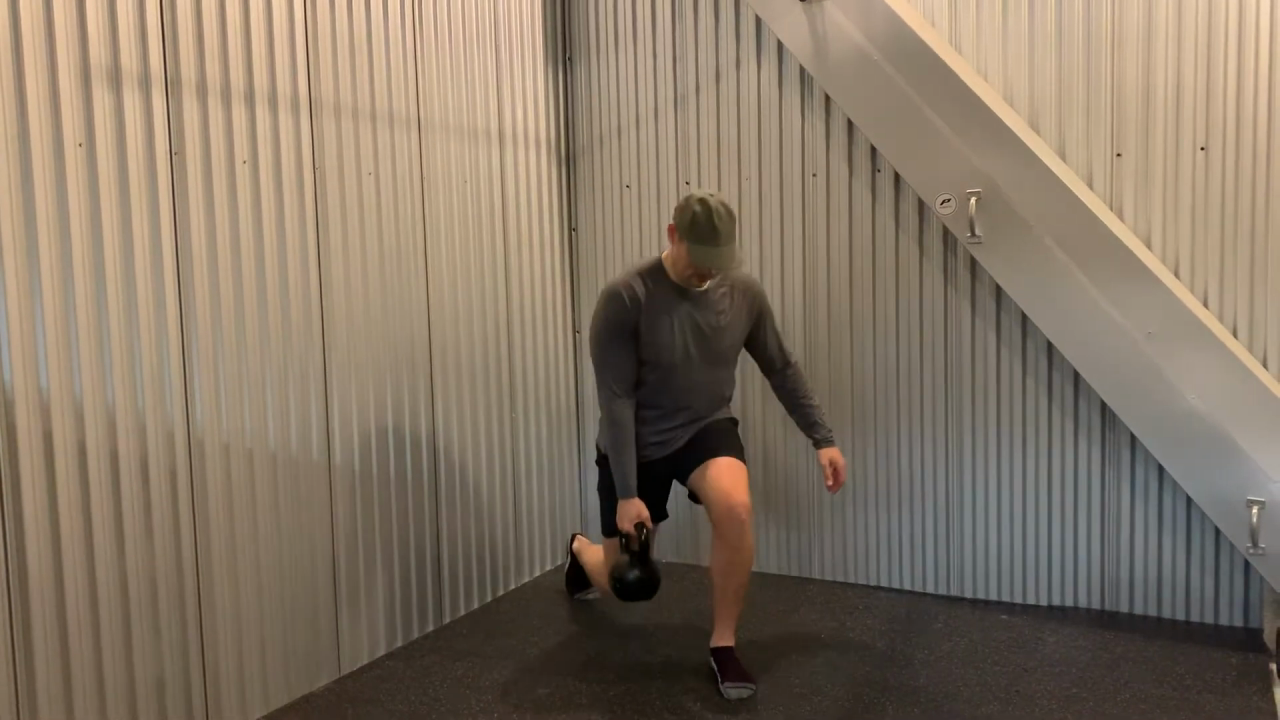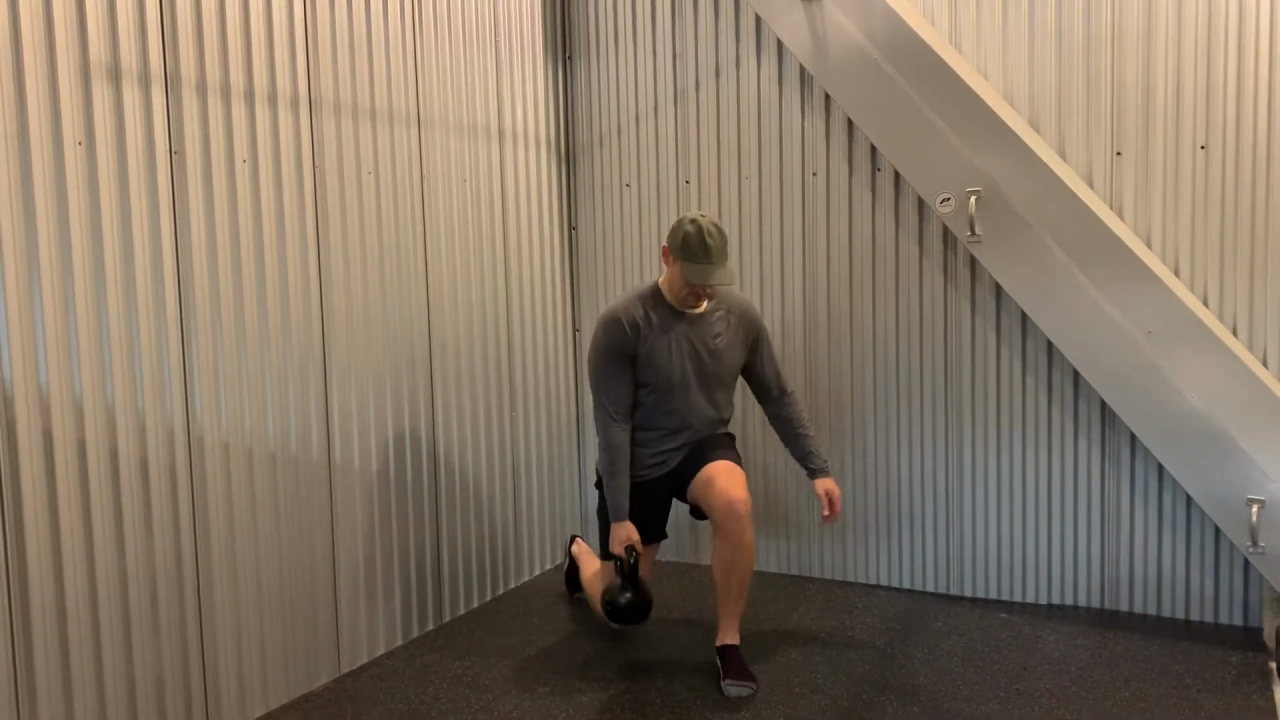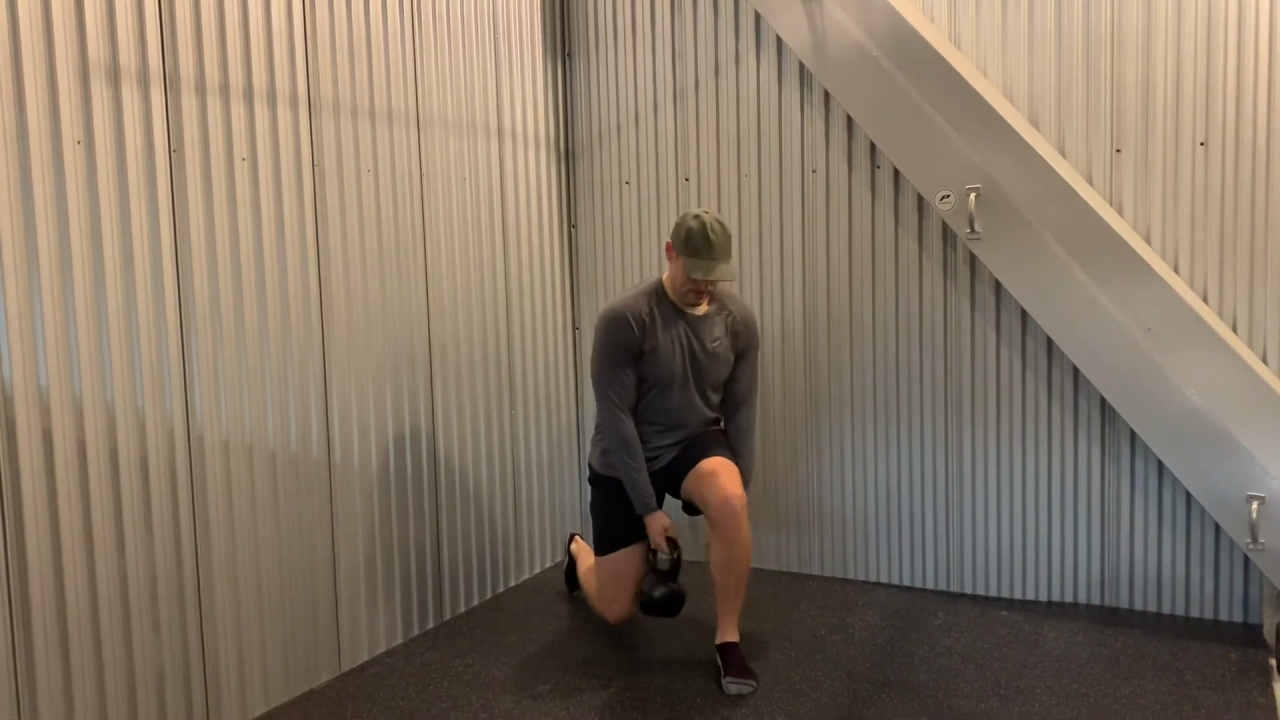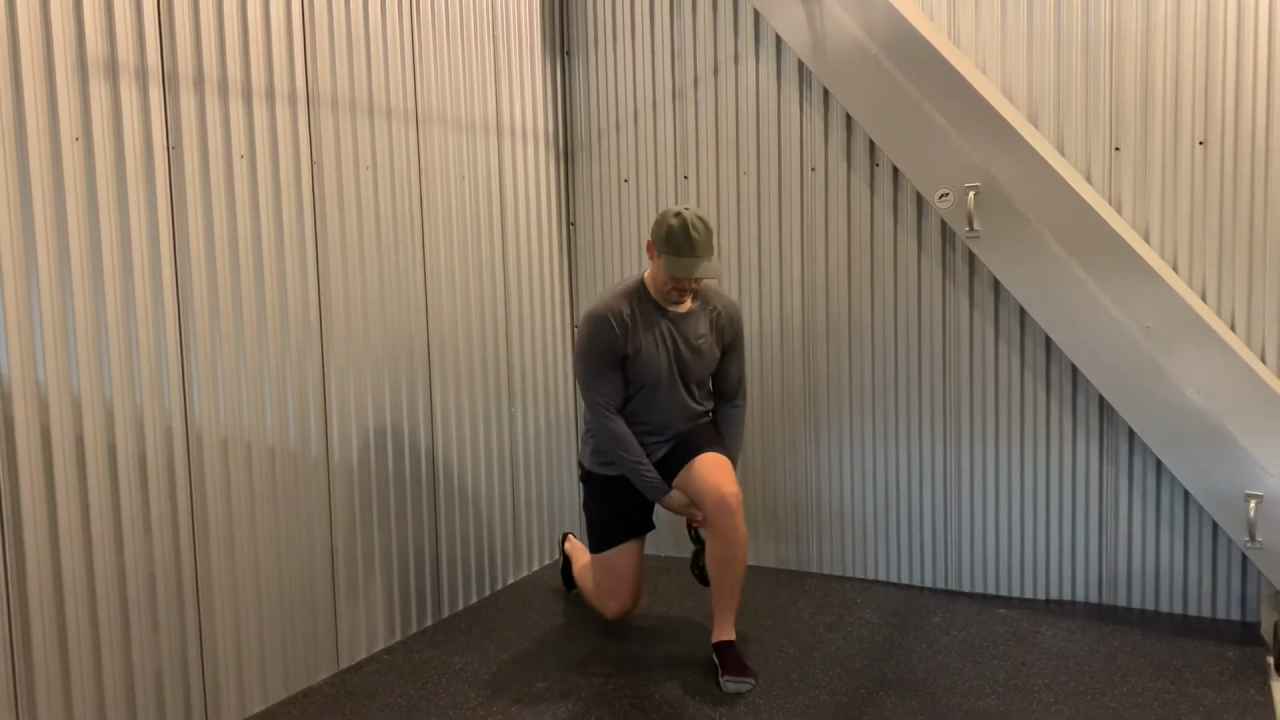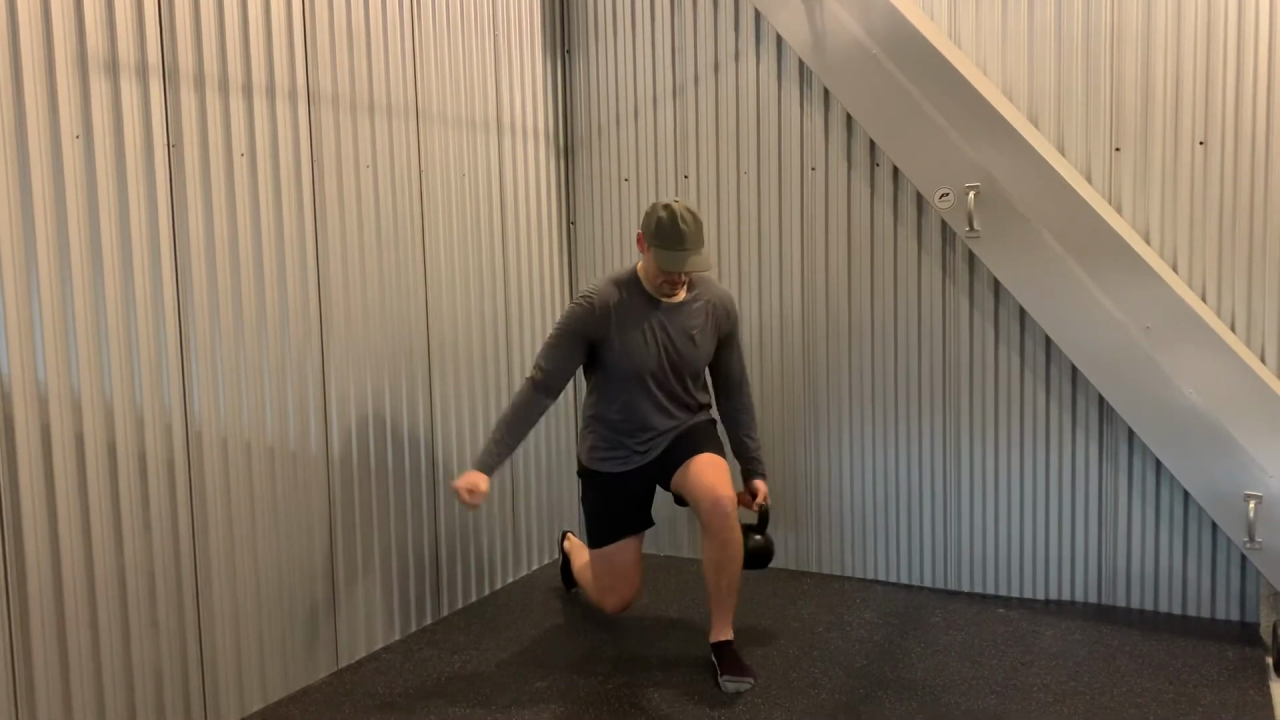
dt=0.5s
person 1, frame 1
left shoulder: (744, 293)
right shoulder: (624, 298)
left elbow: (781, 369)
right elbow: (615, 401)
left wrist: (822, 439)
right wrist: (626, 493)
left hip: (706, 429)
right hip: (638, 443)
left knee: (736, 509)
left ankle: (724, 644)
right ankle: (581, 549)
person 1, frame 2
left shoulder: (740, 316)
right shoulder: (623, 323)
left elbow: (777, 397)
right elbow: (612, 423)
left wrist: (818, 470)
right wrist: (618, 517)
left hip: (702, 447)
right hip: (638, 465)
left knee: (735, 504)
left ankle: (729, 642)
right ankle: (581, 552)
person 1, frame 3
left shoulder: (738, 319)
right shoulder: (624, 318)
left elbow: (741, 410)
right elbow: (615, 417)
left wrist: (739, 489)
right wrist: (648, 508)
left hip: (696, 442)
right hip: (625, 461)
left knee: (729, 504)
right knee: (617, 609)
left ankle: (728, 640)
right ankle: (580, 551)
person 1, frame 4
left shoulder: (723, 312)
right shoulder: (606, 319)
left elbow: (731, 400)
right elbow: (604, 416)
left wrist: (719, 474)
right wrist: (660, 491)
left hip: (687, 435)
right hip: (617, 458)
left knee: (727, 501)
right knee: (616, 605)
left ankle: (724, 639)
right ankle: (573, 549)
person 1, frame 5
left shoulder: (716, 304)
right shoulder: (598, 308)
left elbow: (733, 391)
right elbow: (541, 387)
left wrist: (754, 471)
right wrist: (484, 465)
left hip: (685, 432)
right hip: (613, 454)
left knee: (721, 502)
right knee: (615, 599)
left ankle: (722, 639)
right ankle: (572, 547)
